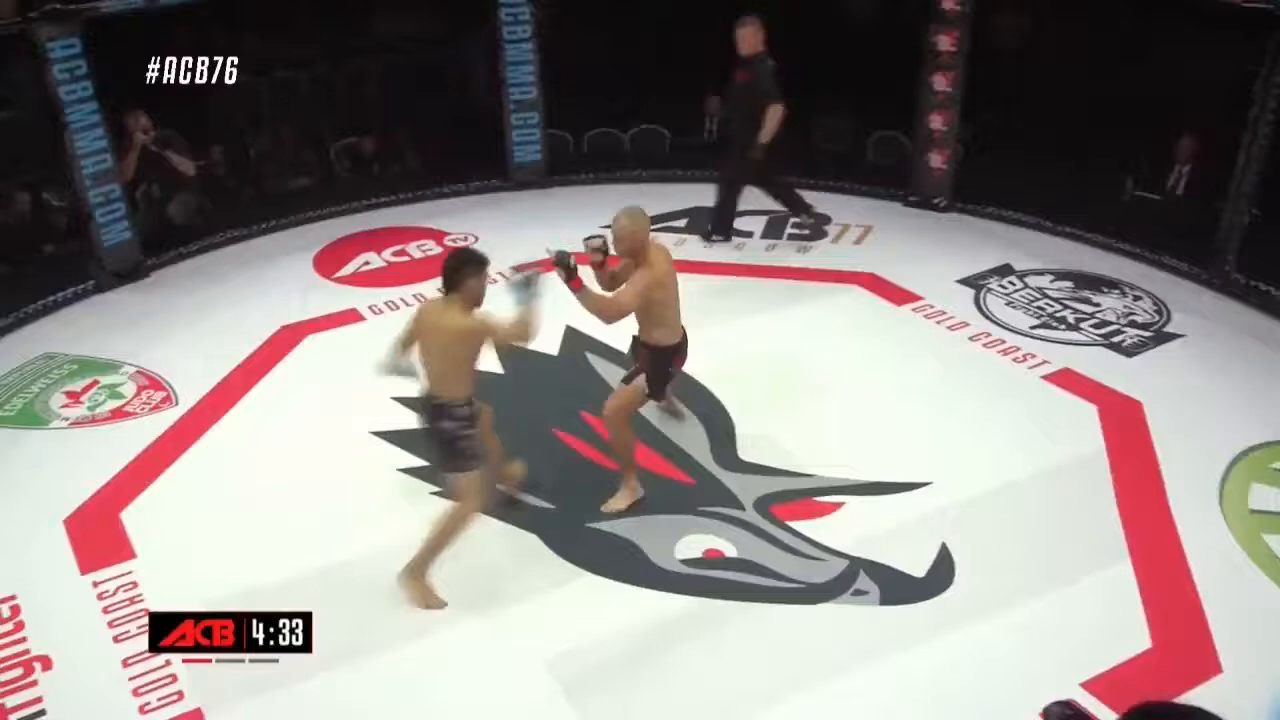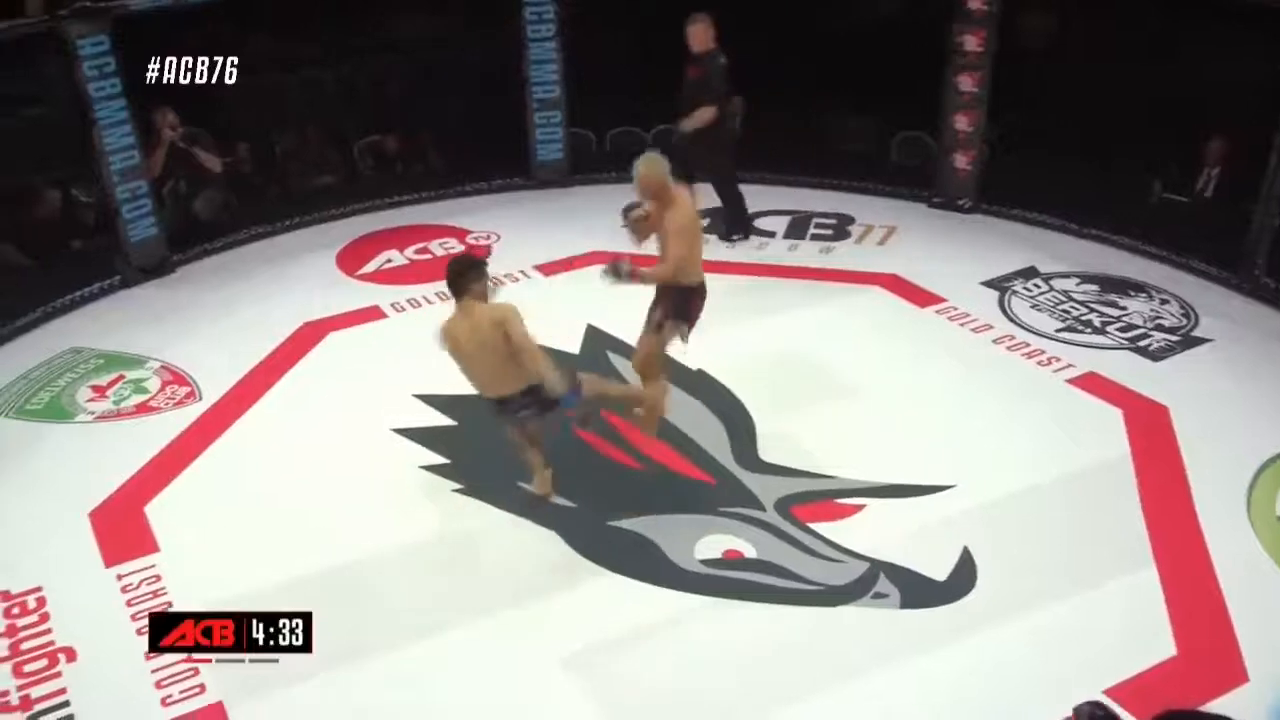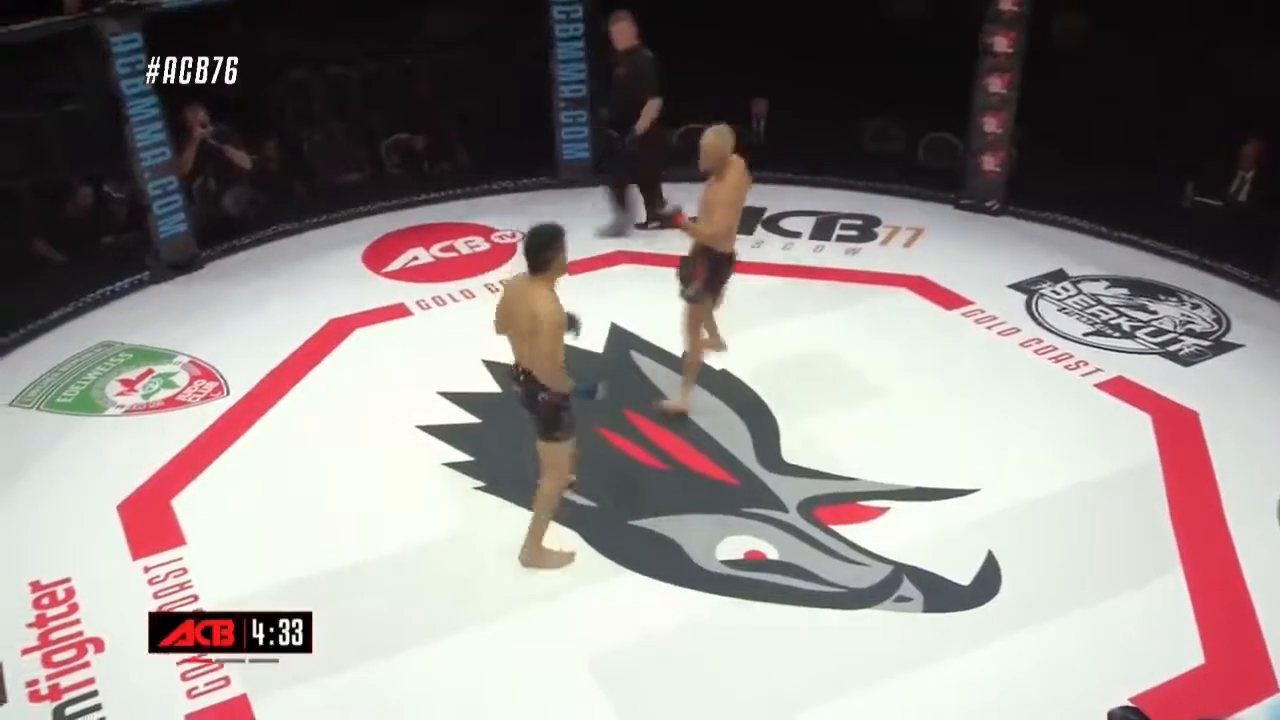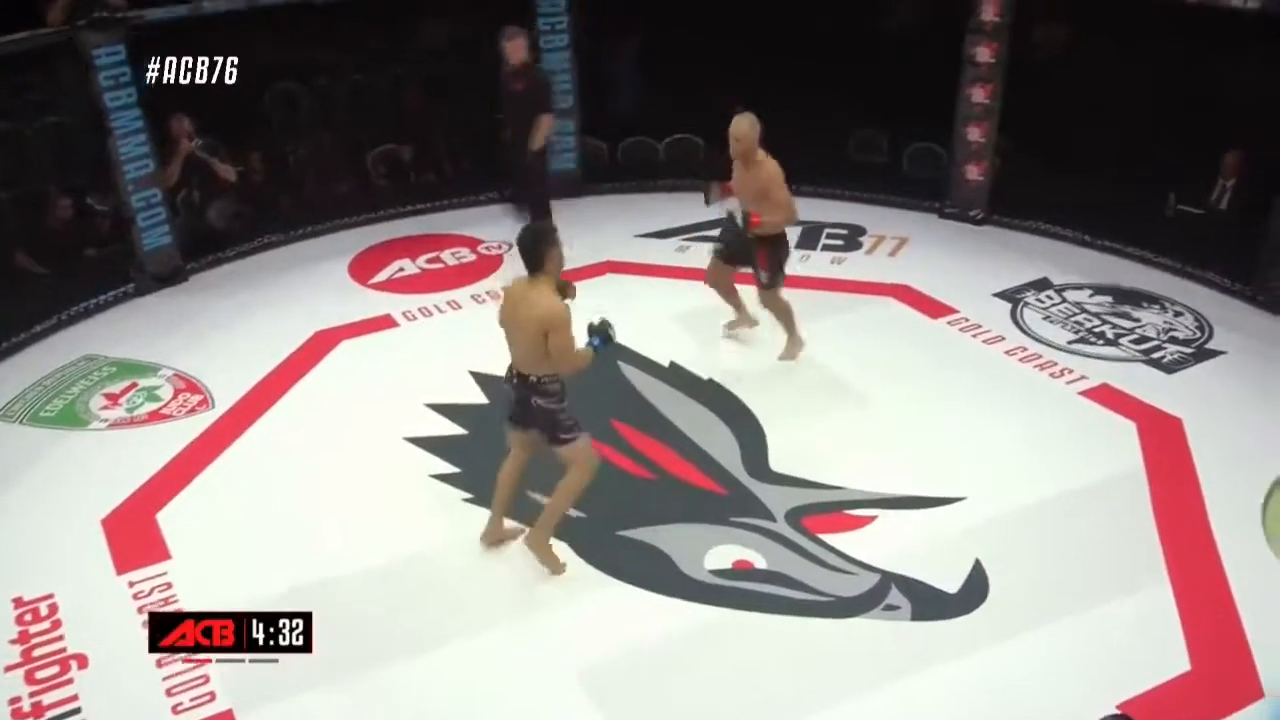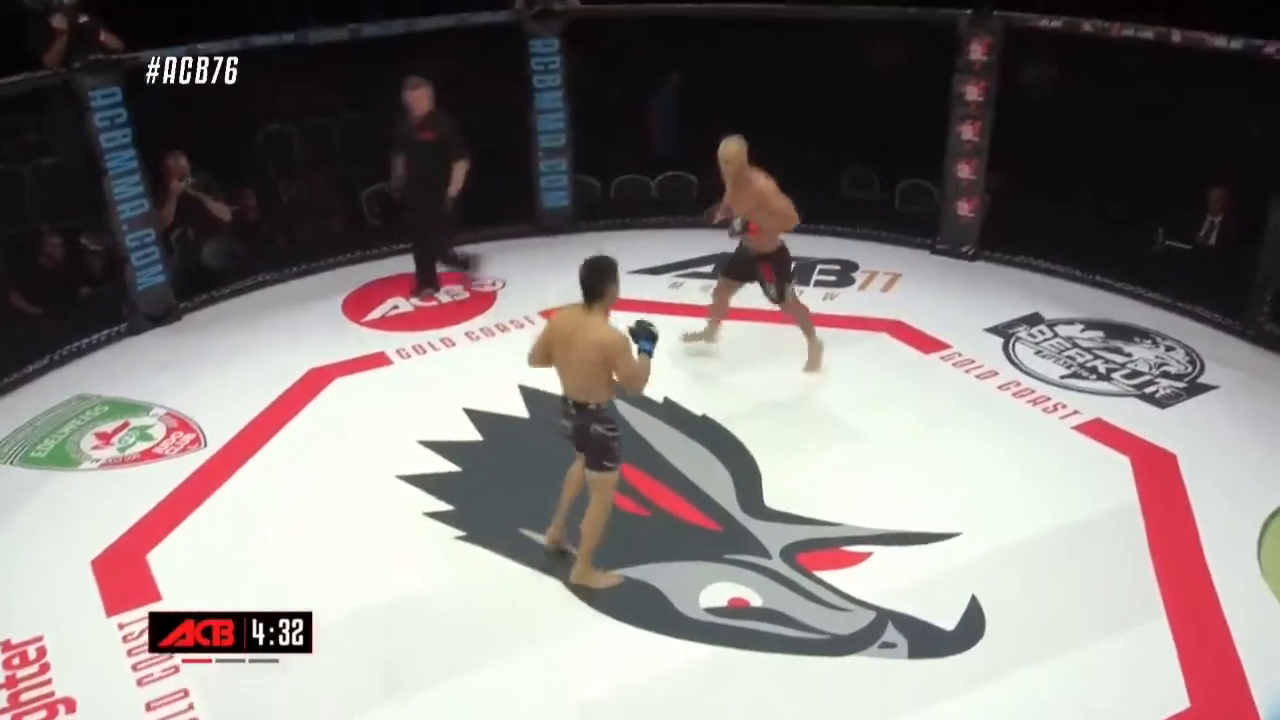
dt=0.4s
person 1, frame 1
left shoulder: (428, 310)
right shoulder: (470, 325)
left elbow: (404, 342)
right elbow: (521, 334)
left wrist: (396, 361)
right wrist: (526, 298)
left hip: (437, 401)
right hip: (450, 416)
left knee: (484, 417)
right knee: (470, 502)
left ankle: (503, 473)
right ankle: (416, 572)
person 1, frame 2
left shoulder: (448, 331)
right shoulder: (500, 314)
right elbow: (530, 352)
right wrist: (563, 392)
left hip: (504, 406)
right hip: (534, 394)
left knee: (521, 432)
right knee: (589, 385)
left ankle: (541, 478)
right ankle: (639, 394)
person 1, frame 3
left shoulder: (514, 286)
right shoulder: (550, 310)
left elbow: (501, 326)
right elbow: (548, 371)
right wrist: (576, 389)
left hip: (521, 378)
right hip: (544, 388)
left knee: (550, 441)
right knee: (557, 467)
left ankle: (553, 480)
right ankle: (532, 548)
person 1, frame 4
left shoulder: (513, 289)
right shoulder: (555, 310)
right elbow: (567, 366)
right wrist: (597, 344)
left hip: (516, 382)
right hip: (544, 393)
left knee: (518, 454)
right knee: (584, 464)
left ankle: (494, 528)
right ankle: (540, 532)
person 1, frame 5
left shoulder: (559, 318)
right shoulder: (613, 339)
left elbow: (535, 359)
right elbow: (636, 386)
right wrist: (646, 350)
left hip: (568, 410)
right hip: (597, 418)
left knee: (583, 465)
right knee: (602, 495)
left ankle: (556, 529)
right ankle: (583, 569)
person 2, frame 1
left shoulder: (650, 274)
right shoulder: (649, 251)
left elbow: (611, 312)
right elbow: (610, 283)
left wrist: (574, 281)
right wrist: (598, 261)
left hip: (663, 353)
right hip: (653, 340)
left knee: (614, 414)
right knee: (641, 369)
left ankle: (630, 486)
right ankle: (669, 402)
person 2, frame 2
left shoulder: (676, 218)
right shoulder: (674, 193)
left elbow: (671, 271)
right elbow: (642, 235)
left wrist: (632, 273)
right wrist: (638, 218)
left hip: (683, 295)
right hip: (677, 287)
left knee: (645, 360)
right knee: (650, 352)
left ankle: (654, 409)
right ankle: (655, 394)
person 2, frame 3
left shoulder: (727, 187)
right shoulder: (736, 164)
left elbow: (717, 235)
right elbow: (746, 185)
left wrist: (681, 221)
left hip: (714, 258)
right hip: (705, 251)
left knee: (692, 322)
right knee: (693, 300)
left ankle: (685, 396)
right ankle: (714, 340)
person 2, frame 4
left shoulder: (769, 172)
right shoulder: (738, 157)
left elbow: (790, 215)
left wrist: (754, 221)
right wrist: (724, 190)
left hip: (769, 239)
right hip: (743, 231)
left knee: (770, 299)
right knee: (714, 277)
left ankle: (794, 338)
right ankle: (743, 316)
person 2, frame 5
left shoulder: (761, 187)
right shoulder: (731, 177)
left elbow: (791, 219)
left wrist: (753, 226)
right wrist: (721, 210)
left hip: (769, 255)
right hip: (747, 248)
left knee: (788, 304)
right knee: (721, 292)
left ankle: (814, 344)
right ankle: (710, 332)
person 3, frame 1
left shoulder: (763, 68)
right shoulder: (747, 65)
left elbow: (776, 108)
left wrist: (762, 142)
right wrist: (728, 127)
left hip: (753, 139)
right hip: (743, 136)
left knee: (730, 181)
right knee: (767, 179)
left ankle: (720, 229)
right ankle: (804, 211)
person 3, frame 2
left shoulder: (714, 66)
right shoulder: (699, 61)
left elbow: (710, 110)
left wrist: (683, 128)
left hip: (713, 135)
right hip: (697, 133)
left knee: (723, 181)
right knee: (681, 175)
left ankle: (740, 227)
person 3, frame 3
left shoulder: (643, 60)
right shoulder: (622, 58)
left elbow: (655, 101)
left wrist: (637, 132)
right wrist: (610, 111)
left hip: (639, 133)
right hip: (627, 129)
left knee: (619, 176)
right knee: (646, 176)
left ankle: (626, 218)
right ankle: (656, 216)
person 3, frame 4
left shoulder: (534, 76)
right shoulder: (508, 74)
left elbow: (547, 117)
left wrist: (533, 149)
right wrist: (507, 131)
left hip: (531, 145)
right hip: (515, 142)
left knee: (534, 191)
right knee: (517, 189)
person 3, frame 5
left shoulder: (443, 124)
right shoulder: (405, 124)
left elbow: (461, 162)
right elbow: (401, 156)
left wrist: (451, 194)
right wrist: (398, 184)
left hip: (438, 195)
right hip: (415, 194)
left knee: (433, 243)
right knee: (419, 241)
left ankle: (466, 263)
right ankle: (427, 283)
